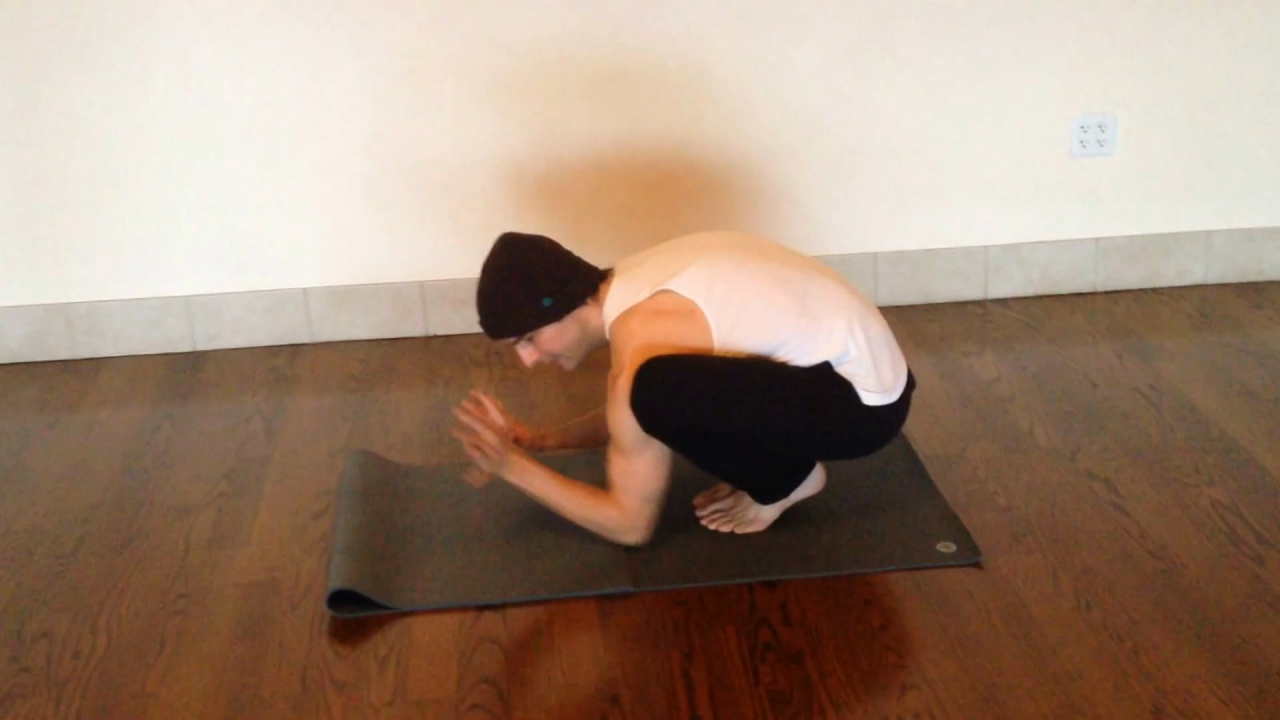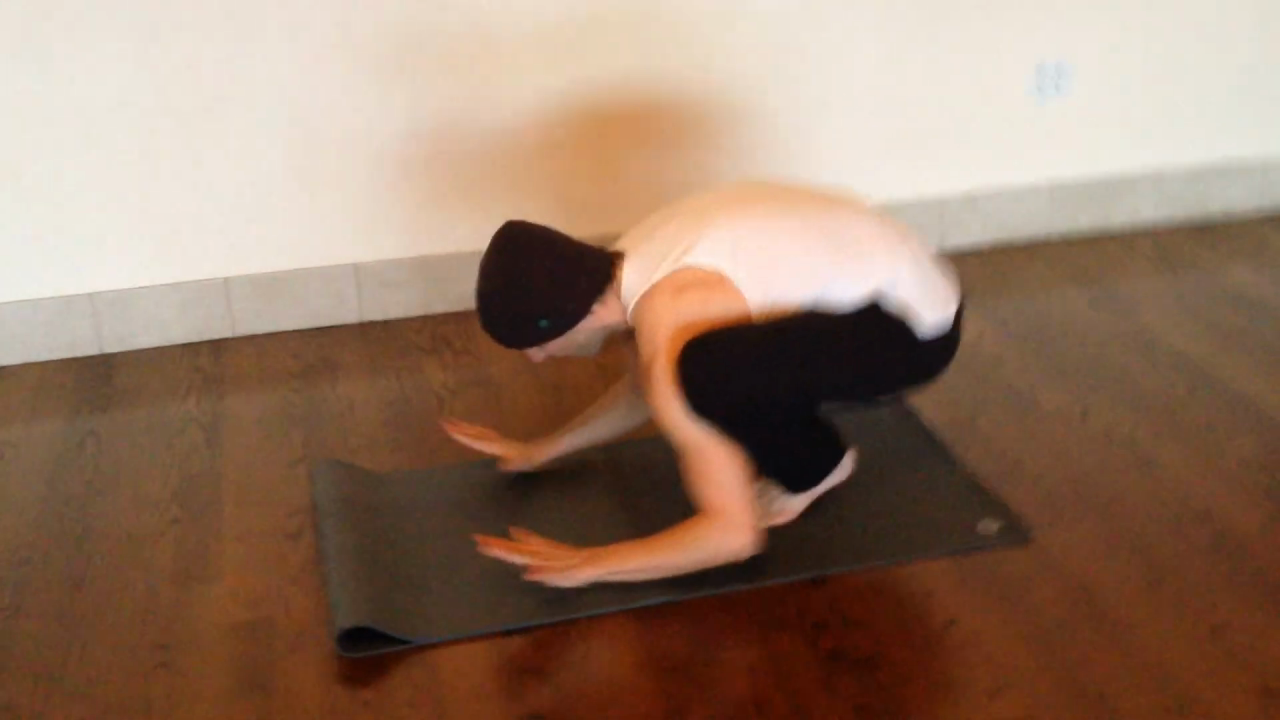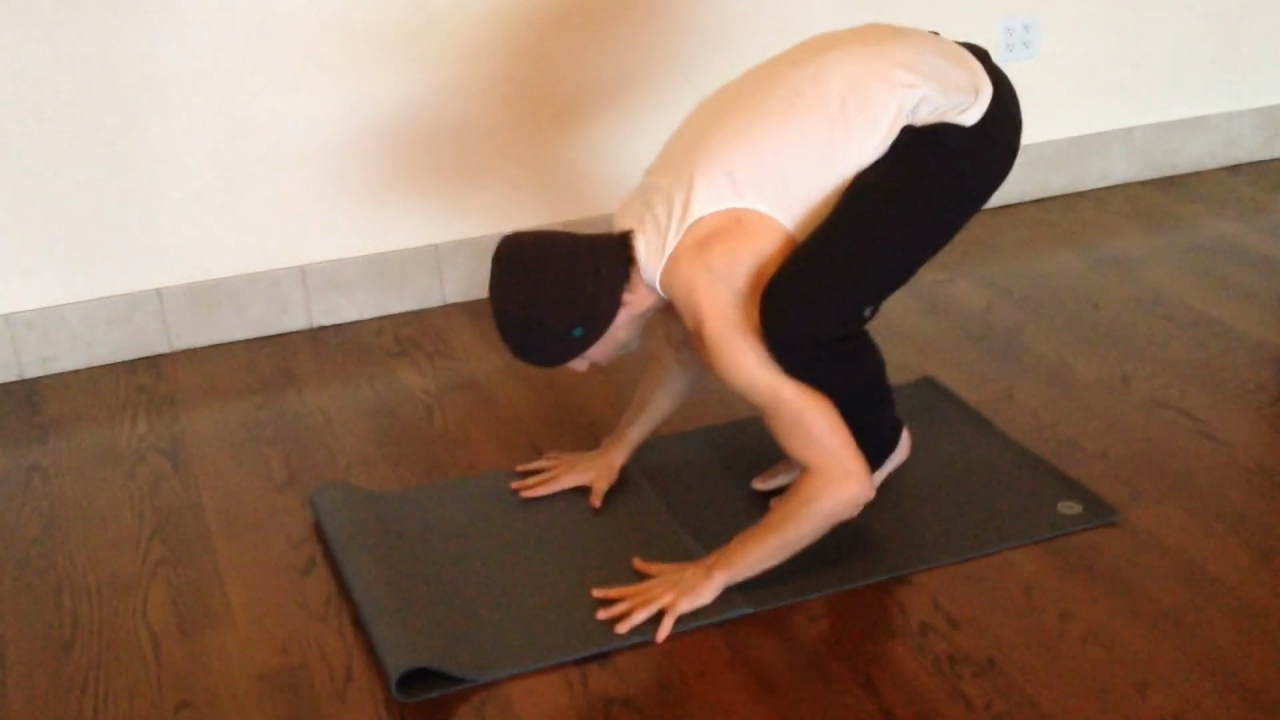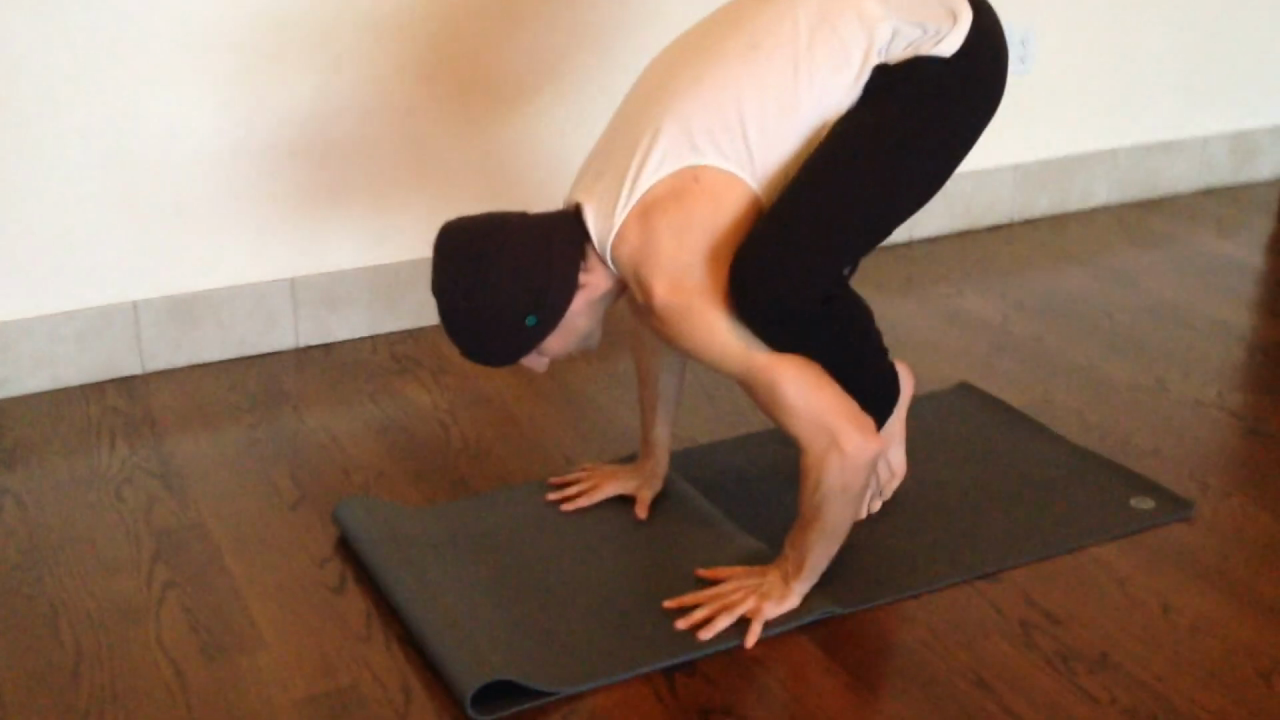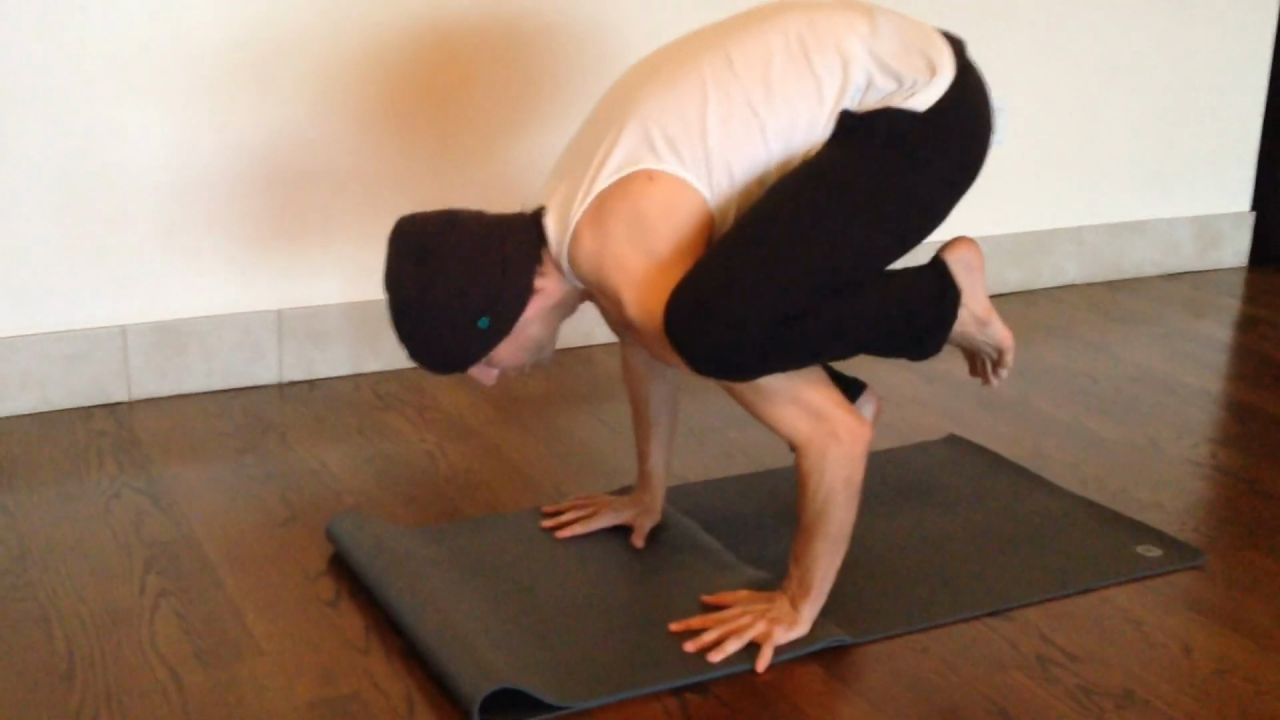
dt=1s
person 1, frame 1
left shoulder: (638, 356)
right shoulder: (628, 287)
left elbow: (631, 524)
right elbow: (637, 418)
right wrist: (544, 440)
left hip: (865, 401)
right hip: (850, 352)
left knee: (660, 390)
left ankle: (783, 482)
right ankle: (776, 463)
person 1, frame 2
left shoulder: (671, 338)
right shoulder: (634, 264)
left elbow: (735, 532)
right elbow: (646, 392)
left wrist: (583, 564)
right wrist: (540, 450)
left hip: (913, 324)
right hip: (884, 276)
left knee: (705, 371)
left ankle: (815, 468)
right ankle: (802, 450)
person 1, frame 3
left shoulder: (714, 297)
right shoulder: (641, 230)
left elbow: (846, 483)
right elbow: (684, 343)
left wrist: (710, 574)
right wrist: (613, 451)
left hip: (961, 115)
right hip: (893, 73)
left knee: (799, 316)
left ankle: (877, 444)
right ankle: (834, 429)
person 1, frame 4
left shoulder: (671, 273)
right shoulder: (595, 209)
left elbow: (847, 443)
left wrist: (790, 578)
right wrist: (651, 461)
left knee: (775, 284)
left ankle: (879, 395)
right ankle: (861, 389)
person 1, frame 5
left shoulder: (633, 271)
right shoulder: (567, 220)
left elbow: (837, 434)
right elbow: (647, 344)
left wrist: (798, 604)
right wrist: (648, 494)
left hip: (924, 102)
left knee: (714, 326)
left ankle: (940, 299)
right ankle: (838, 387)
